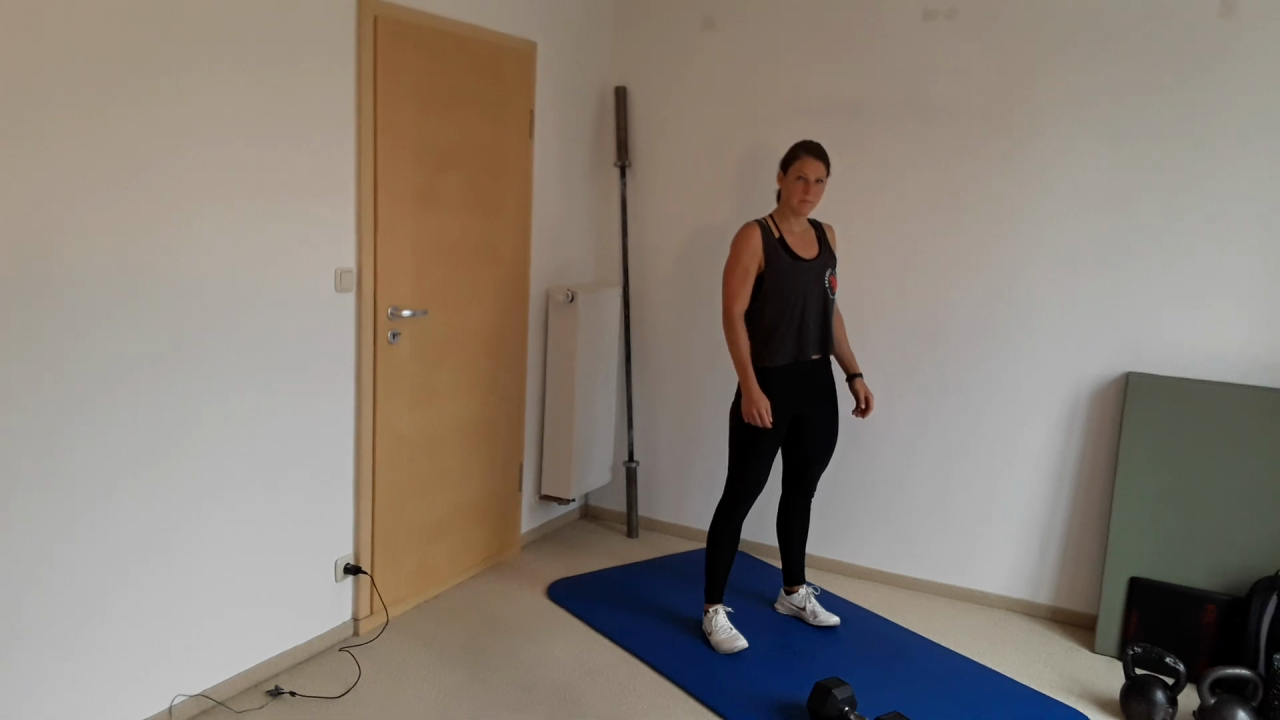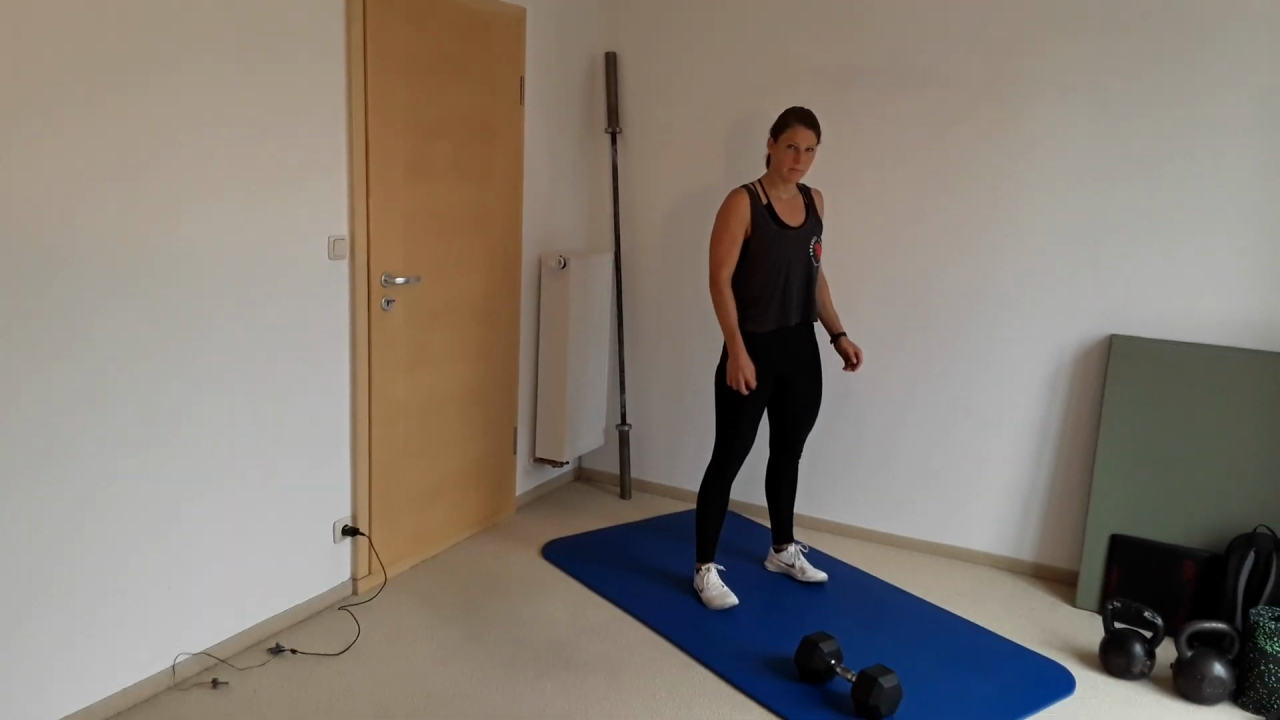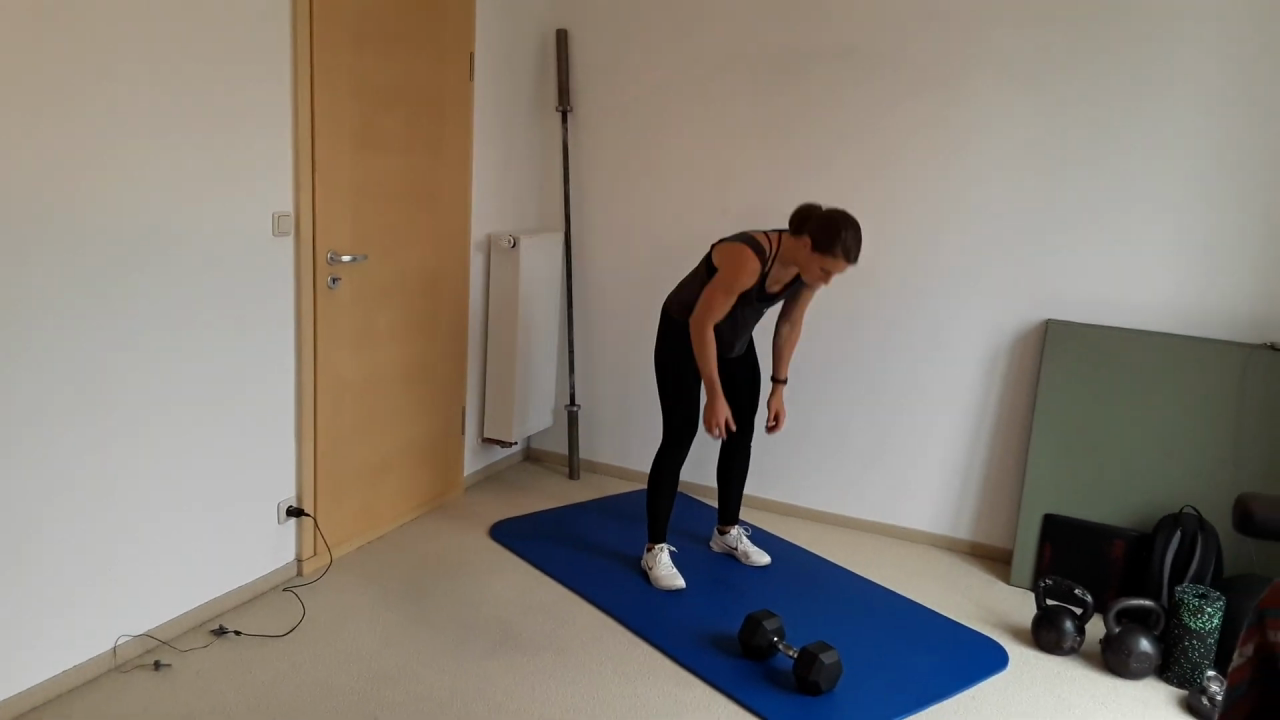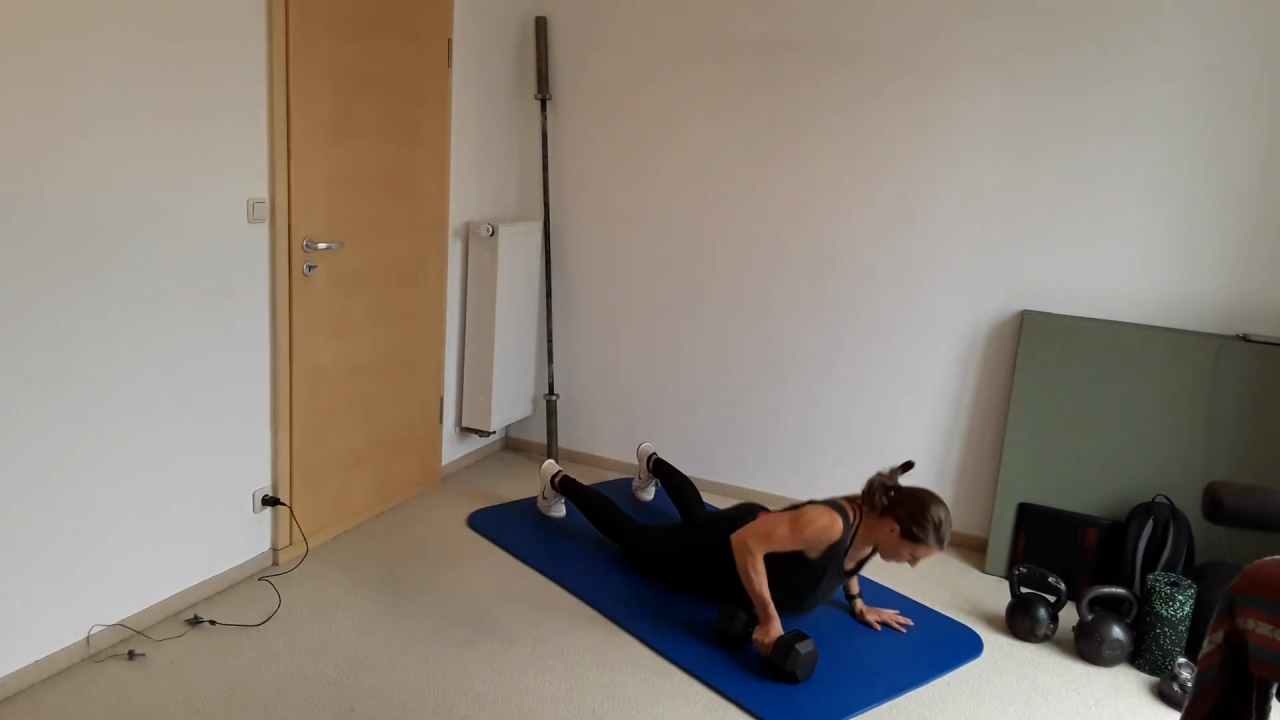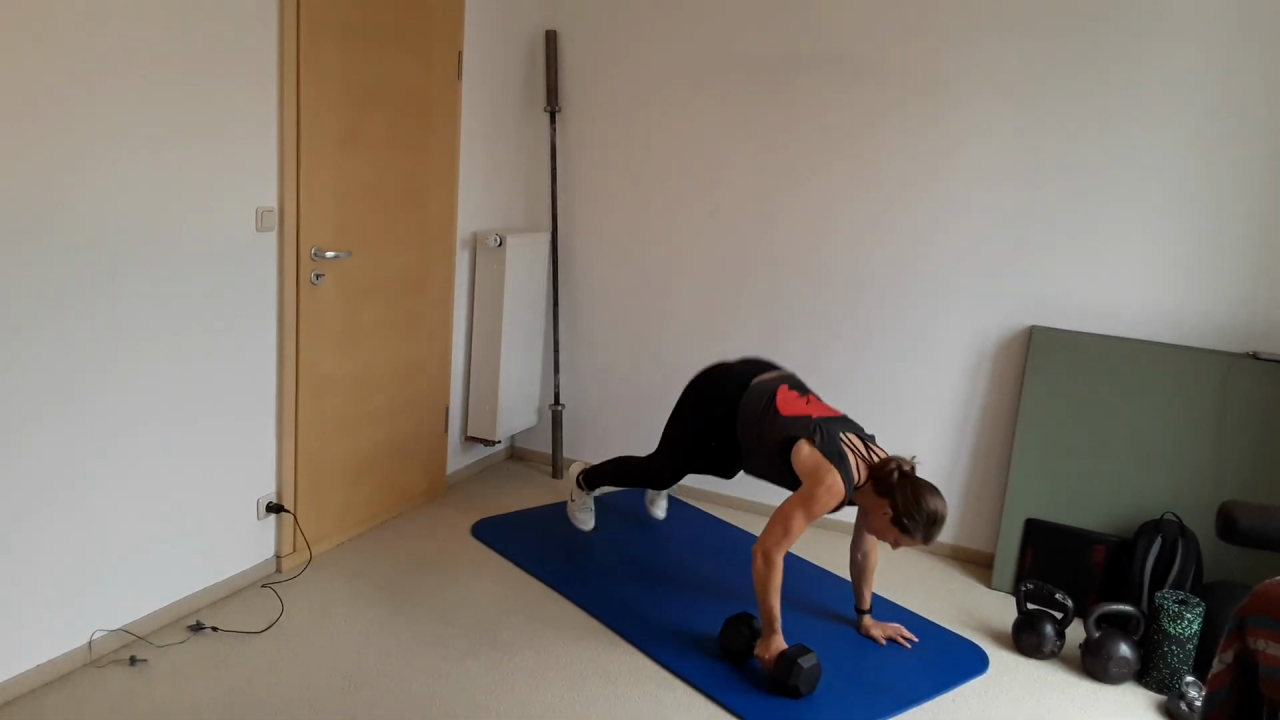
dt=1s
person 1, frame 1
left shoulder: (826, 236)
right shoulder: (754, 237)
right elbow: (733, 315)
left wrist: (854, 374)
right wrist: (749, 386)
left hip: (817, 385)
right hip: (770, 384)
left knee: (801, 491)
right knee: (740, 496)
left ankle: (794, 593)
right ankle: (713, 610)
person 1, frame 2
left shoulder: (814, 201)
right shoulder: (742, 203)
right elbow: (721, 281)
left wrist: (837, 333)
right wrist: (737, 351)
left hip: (800, 347)
right hip: (753, 350)
left knee: (788, 452)
right knee: (729, 457)
left ankle: (783, 550)
right ankle: (705, 567)
person 1, frame 3
left shoulder: (808, 265)
right shoulder: (750, 258)
left elbow: (789, 324)
right elbow: (700, 324)
left wrist: (779, 385)
right wrist: (715, 395)
left hip: (735, 339)
right hip: (683, 330)
left knee: (740, 433)
right knee: (681, 434)
left ankle: (727, 532)
right ankle: (655, 547)
person 1, frame 4
left shoulder: (873, 517)
right shoulder: (828, 524)
right elbow: (746, 541)
left wrist: (858, 603)
right wrist: (768, 619)
left hip: (756, 525)
right hip: (724, 546)
left knee: (698, 515)
right knee: (632, 536)
left ankle: (651, 462)
right ankle: (558, 480)
person 1, frame 5
left shoulder: (883, 477)
right shoulder: (833, 482)
left elbow: (864, 547)
right elbow: (767, 554)
left wrist: (865, 615)
right wrist: (771, 637)
left hip: (766, 383)
right hip: (720, 391)
left knee: (722, 466)
right knee: (663, 467)
left ankle: (656, 484)
right ankle: (584, 480)
